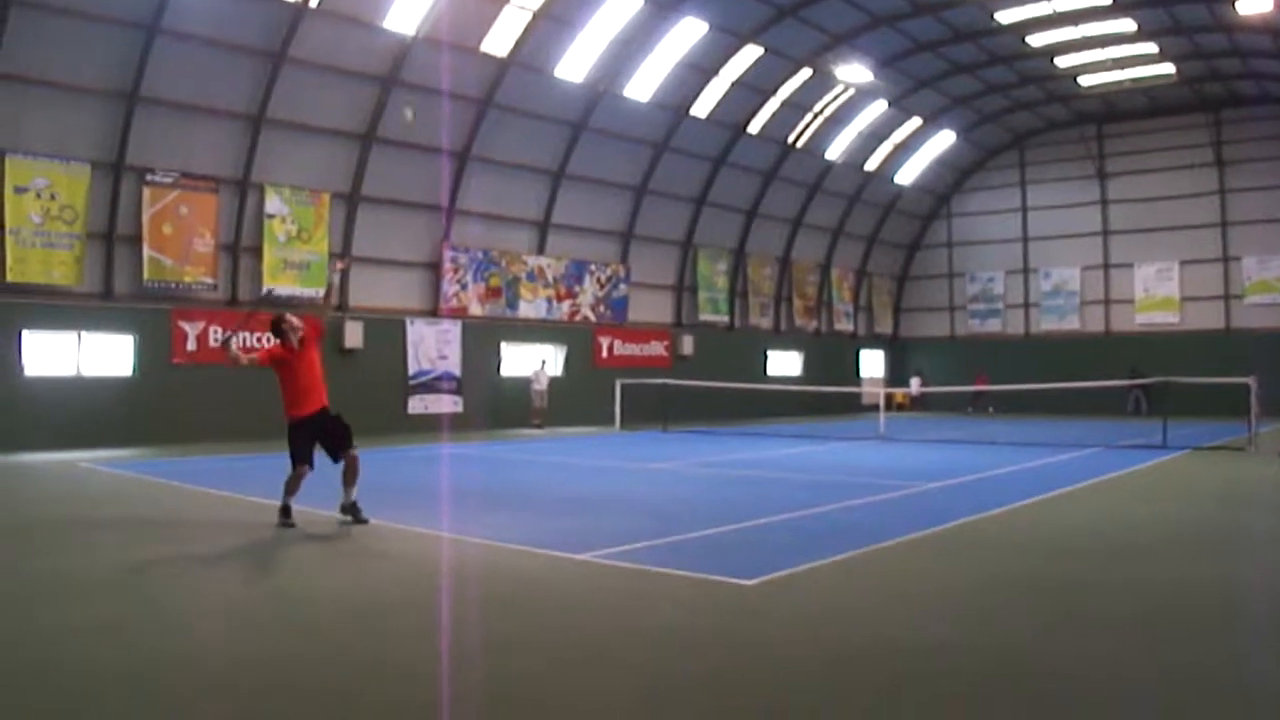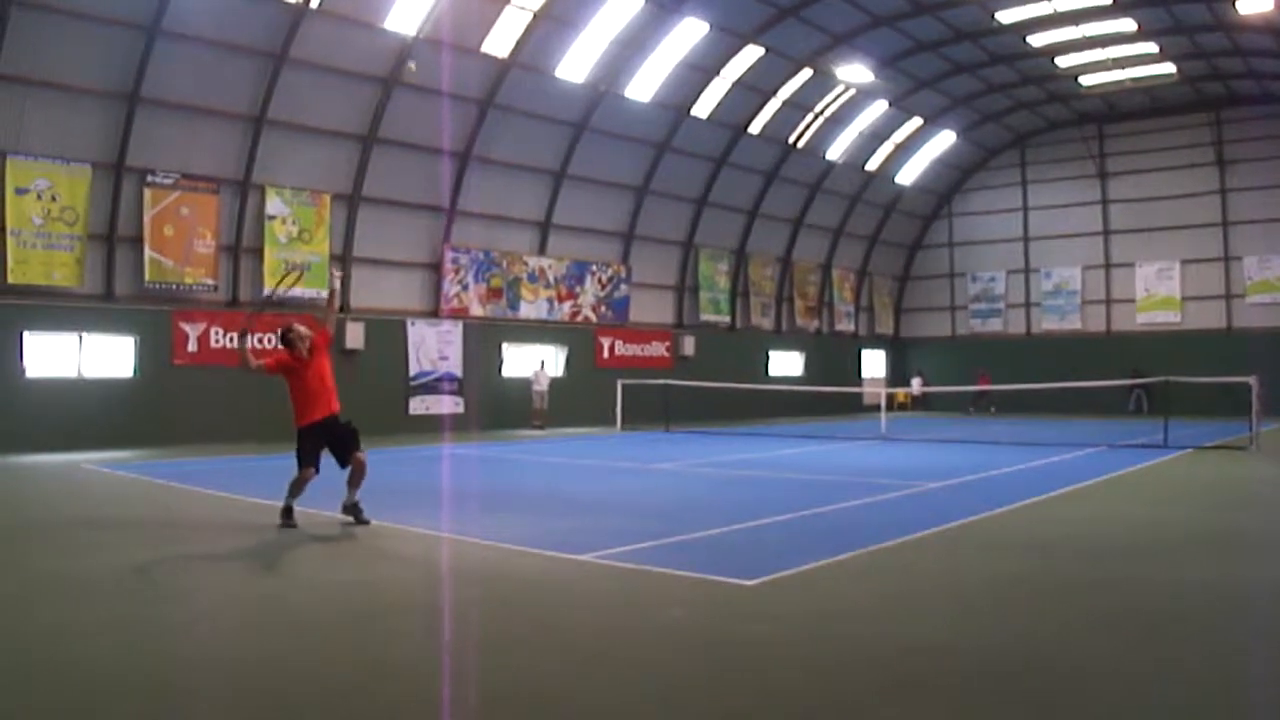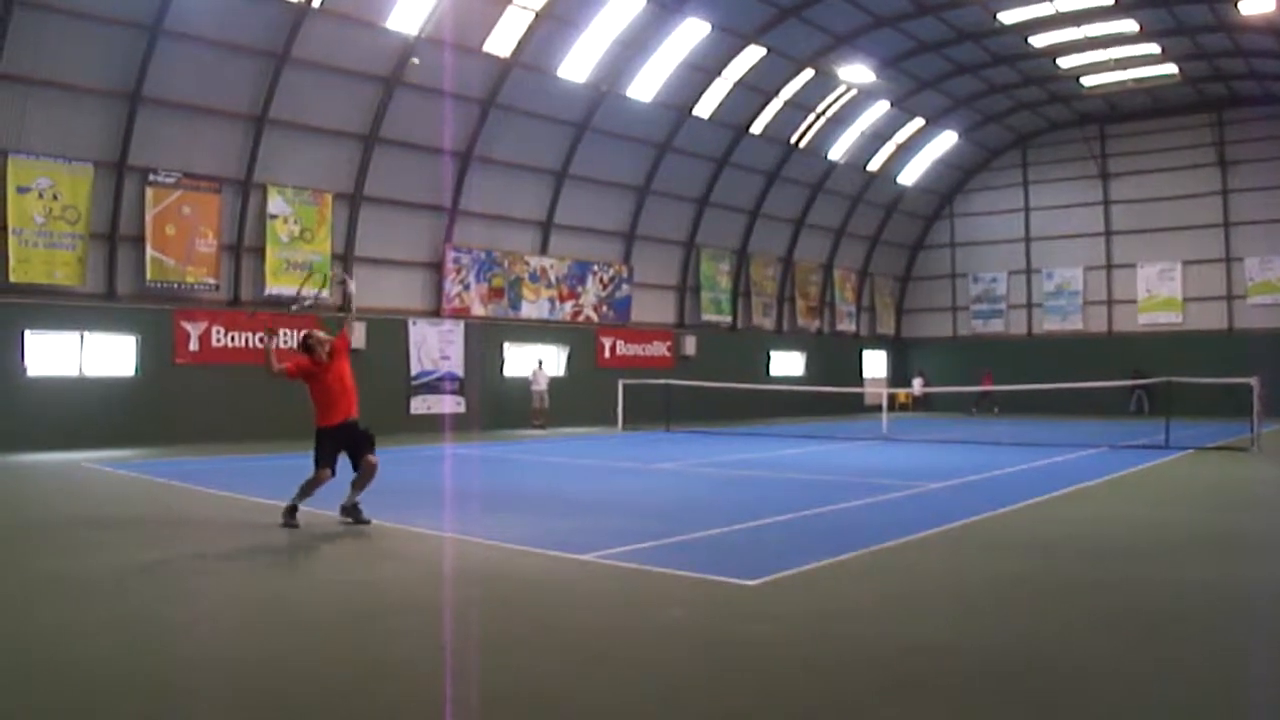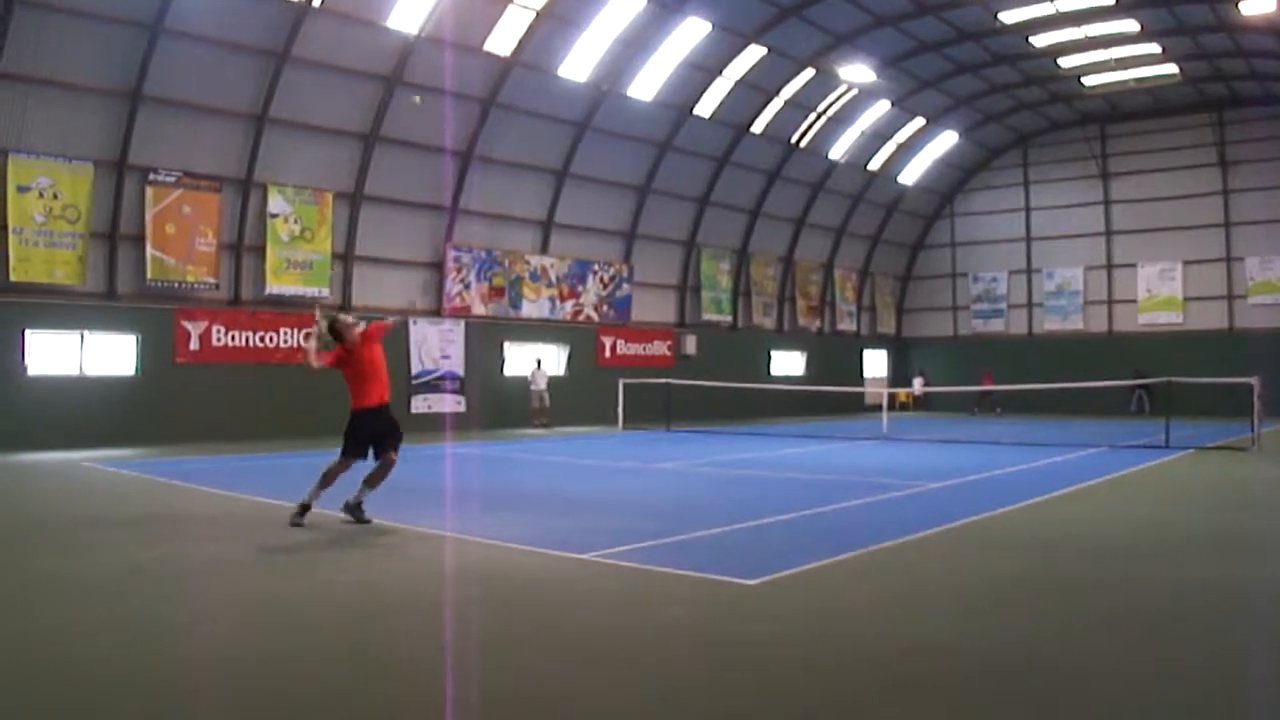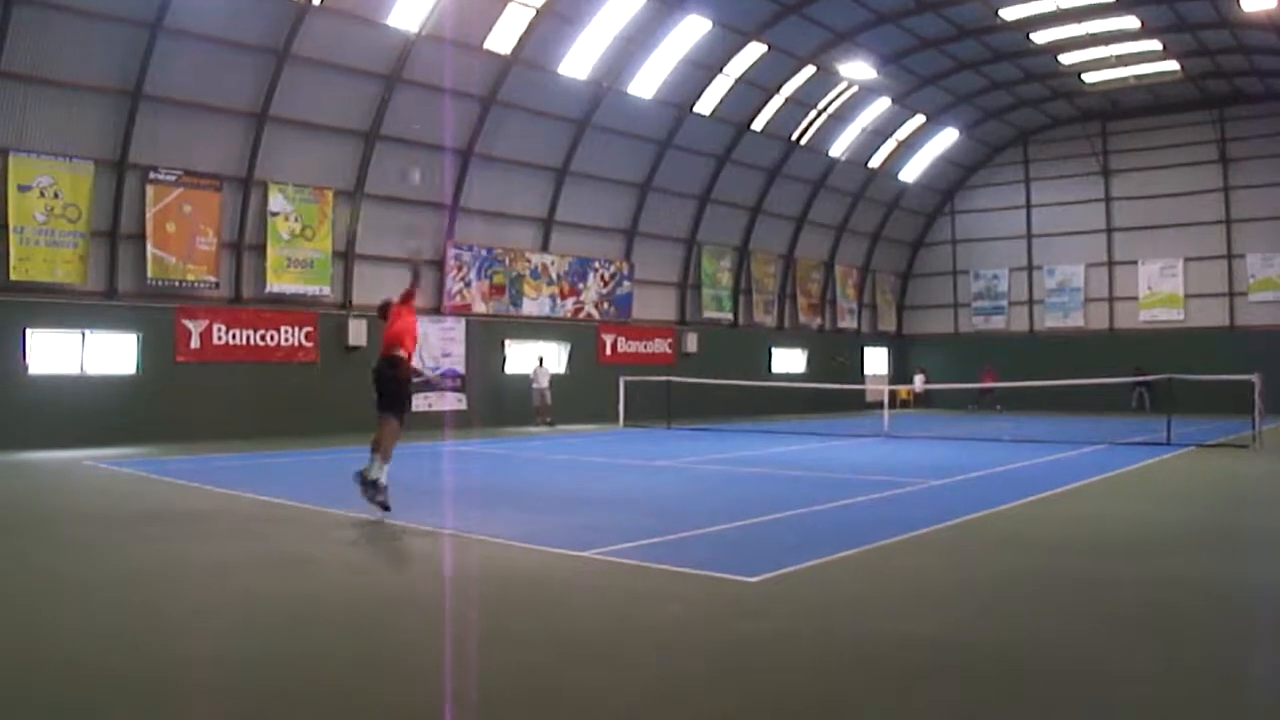
dt=0.2s
person 1, frame 1
left shoulder: (310, 340)
right shoulder: (277, 353)
left elbow: (327, 307)
right elbow: (247, 359)
left wrist: (334, 277)
right wrist: (234, 352)
left hip: (323, 413)
right hip: (300, 420)
left knee: (352, 456)
right knee: (301, 470)
left ankle: (349, 503)
right ankle: (285, 507)
person 1, frame 2
left shoulder: (320, 346)
right shoulder: (286, 360)
left elbow: (331, 313)
right elbow: (254, 365)
left wrist: (335, 286)
right wrist: (244, 344)
left hip: (333, 419)
right hip: (309, 426)
left knee: (359, 460)
right knee: (307, 473)
left ankle: (351, 503)
right ankle: (287, 508)
person 1, frame 3
left shoulder: (339, 351)
right shoulder: (306, 365)
left elbow: (349, 319)
right elbow: (275, 369)
left wrist: (350, 293)
right wrist: (271, 344)
left hip: (351, 424)
right hip: (328, 429)
left knee: (370, 463)
right knee: (322, 475)
left ankle: (350, 504)
right ankle: (292, 507)
person 1, frame 4
left shoulder: (370, 336)
right shoulder: (342, 353)
left elbow: (388, 324)
right elbow: (315, 364)
right wrist: (312, 342)
left hip: (382, 408)
right hip: (362, 411)
left knee: (390, 458)
right knee: (344, 463)
left ankle: (354, 503)
right ankle: (306, 504)
person 1, frame 5
left shoulder: (401, 319)
right shoulder: (403, 311)
right elbow: (414, 287)
left hip: (394, 368)
right hip: (395, 365)
left knee: (390, 422)
right knee: (391, 420)
left ankle: (373, 474)
right ankle: (373, 475)
